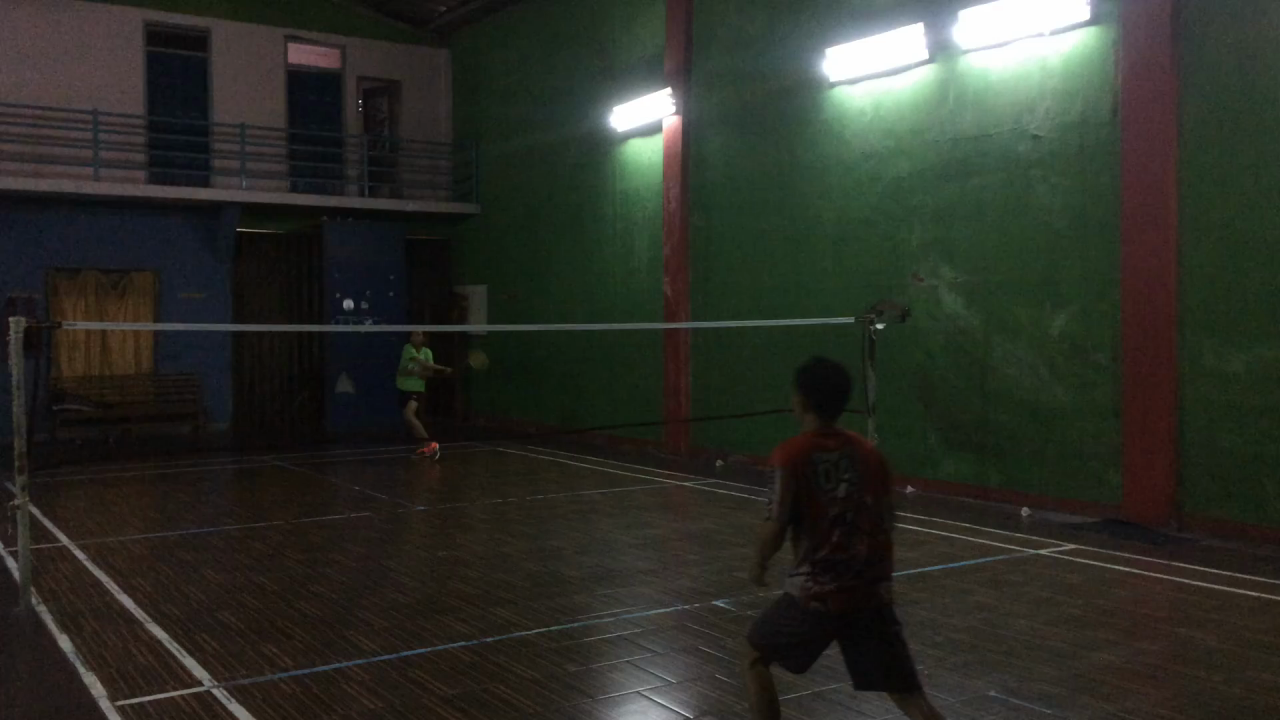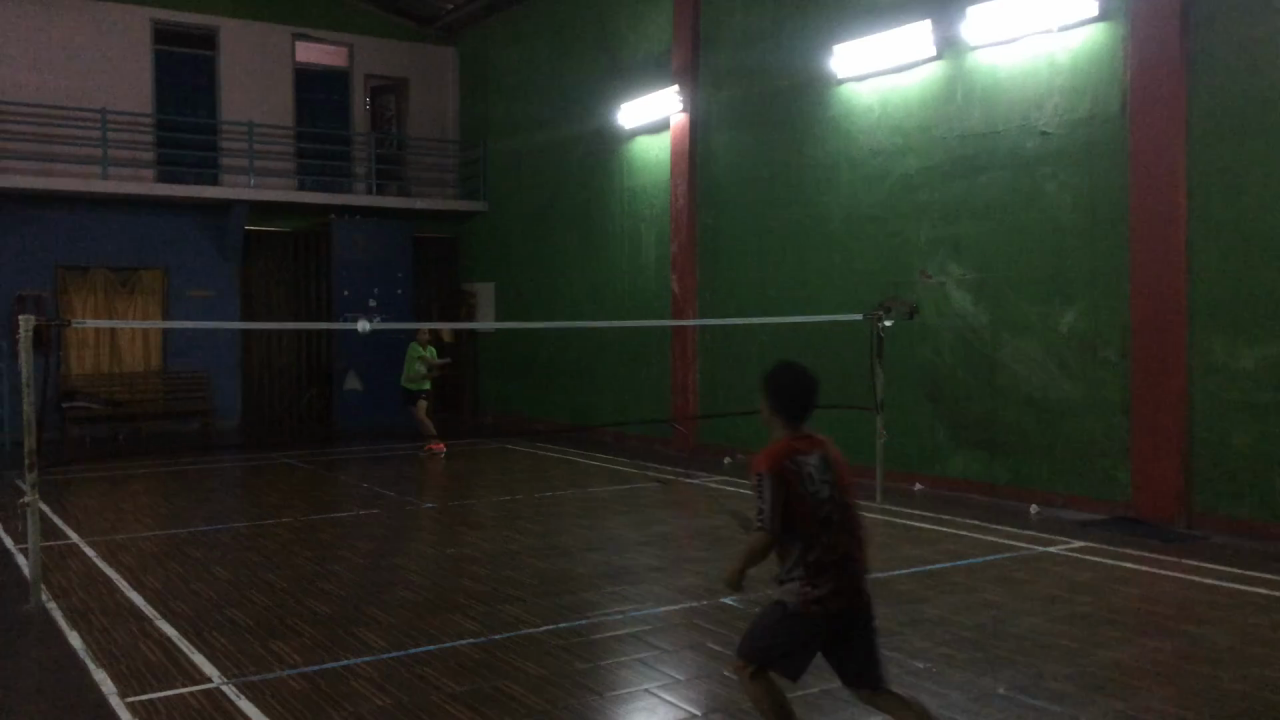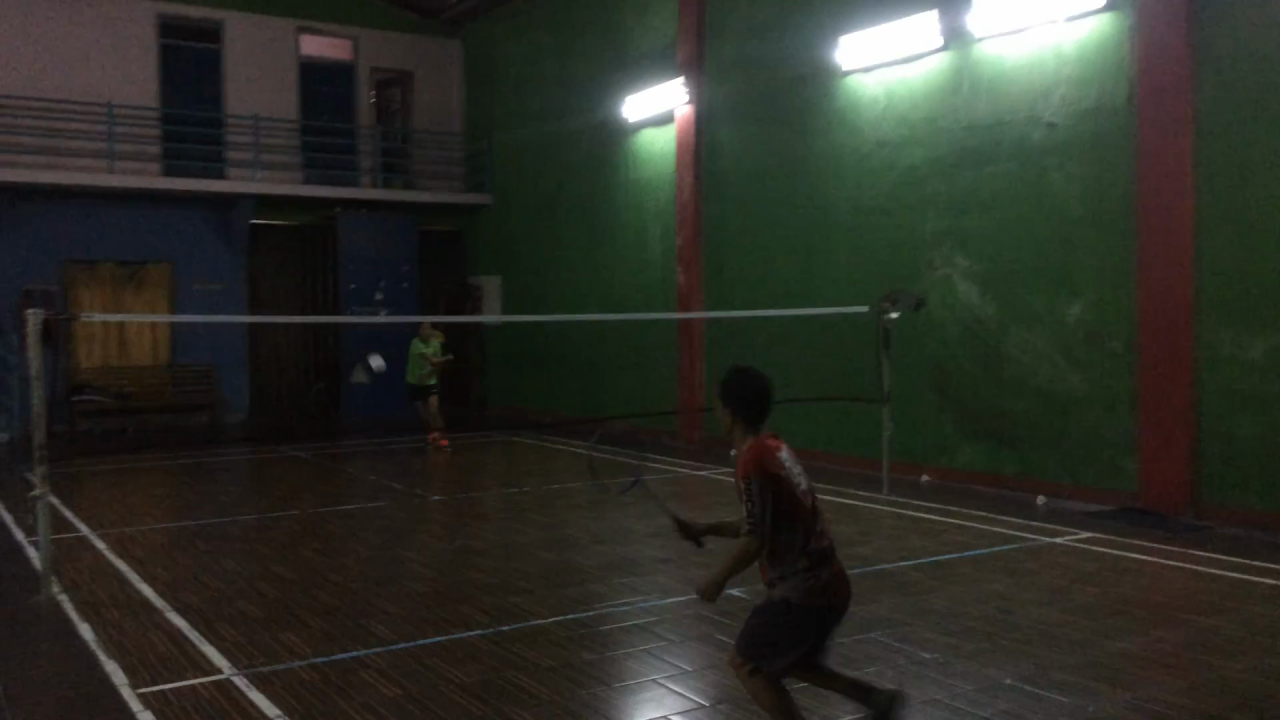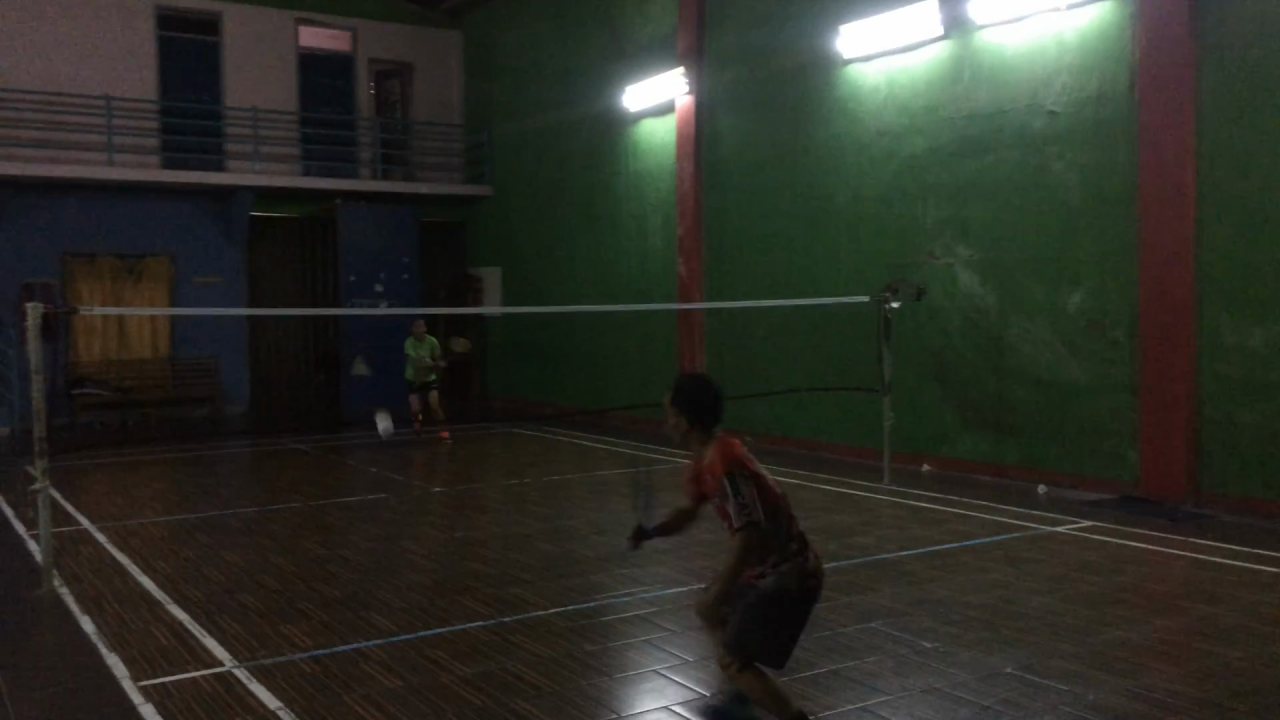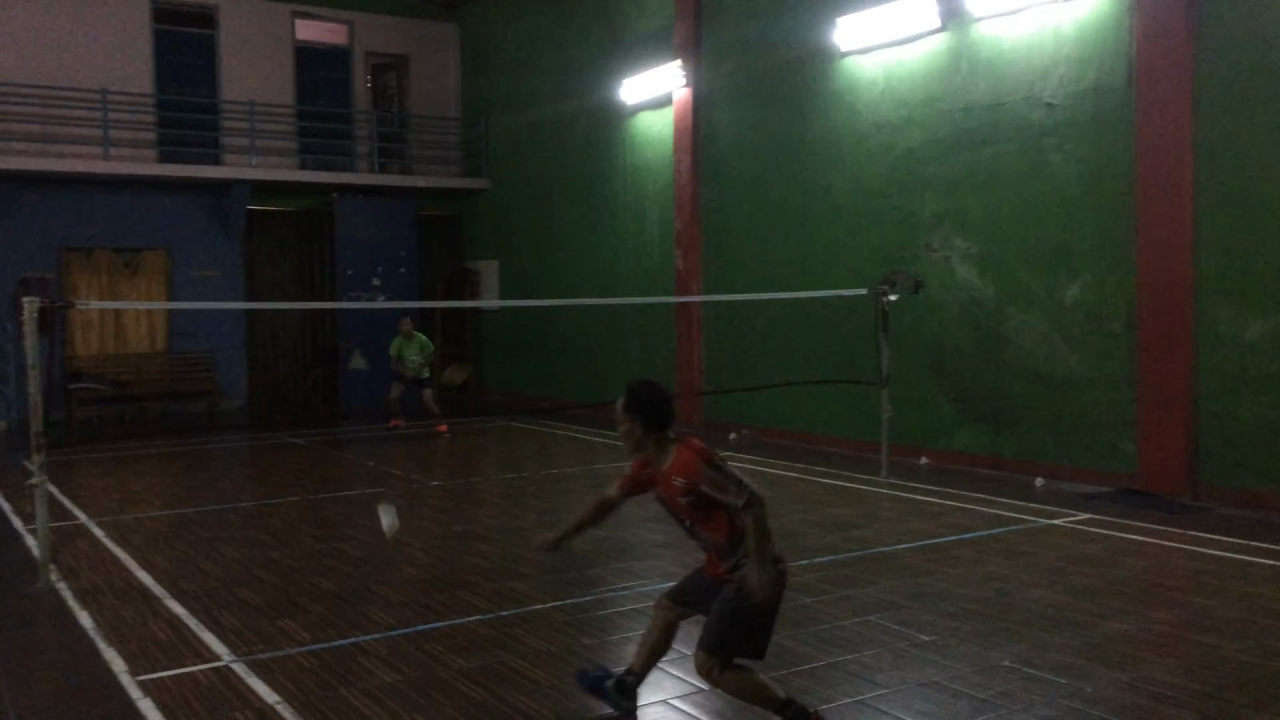
dt=0.1s
person 1, frame 1
left shoulder: (791, 456)
right shoulder: (871, 455)
left elbow: (775, 528)
right elbow: (882, 528)
left wrist: (761, 564)
left hip: (814, 596)
right hip: (867, 595)
left knee: (755, 656)
person 1, frame 2
left shoulder: (771, 462)
right shoulder: (830, 455)
left elbow: (766, 537)
left wrist: (739, 569)
left hip: (806, 598)
right hip: (850, 594)
left knee: (748, 667)
person 1, frame 3
left shoulder: (752, 464)
right shoulder: (776, 450)
left elbow: (756, 539)
left wrist: (718, 580)
right wrist: (706, 529)
left hip: (801, 591)
right hip: (823, 588)
left knee: (745, 668)
right knee: (789, 663)
person 1, frame 4
left shoulder: (728, 464)
right shoulder: (710, 460)
left elbow: (750, 531)
right elbow: (688, 511)
left wrist: (721, 585)
right wrist: (647, 532)
left hip: (788, 576)
right hip: (772, 570)
left knee: (733, 663)
right knee: (710, 611)
person 1, frame 5
left shoulder: (693, 461)
right shoulder: (648, 466)
left elbow: (751, 503)
right elbow: (609, 500)
left wrist: (760, 564)
right wrist: (566, 533)
left hip: (750, 573)
right hip: (723, 567)
left knee: (712, 665)
right knee: (665, 611)
right ankle: (624, 689)
